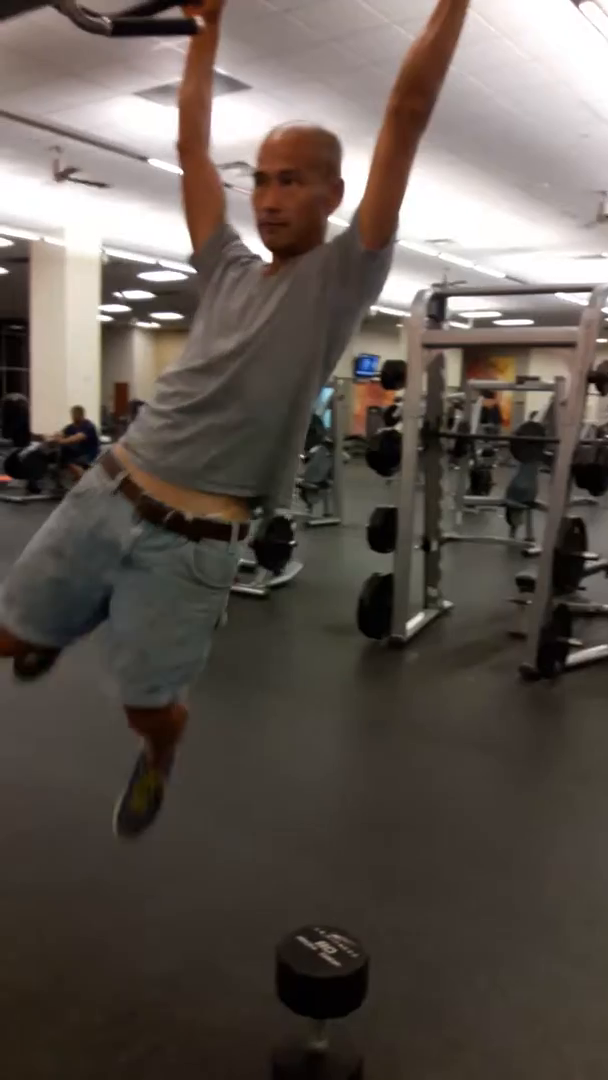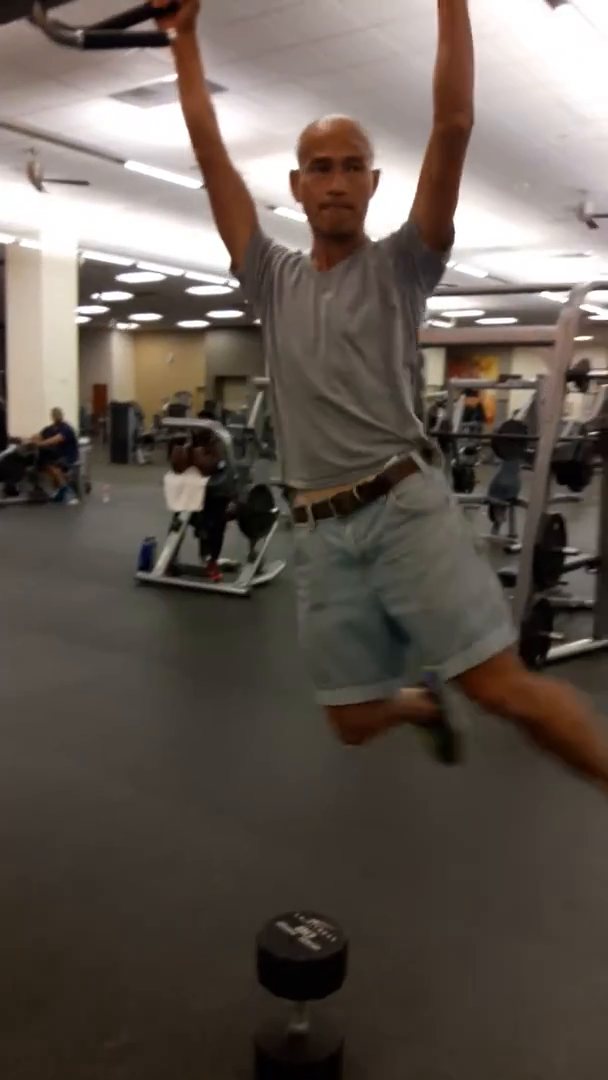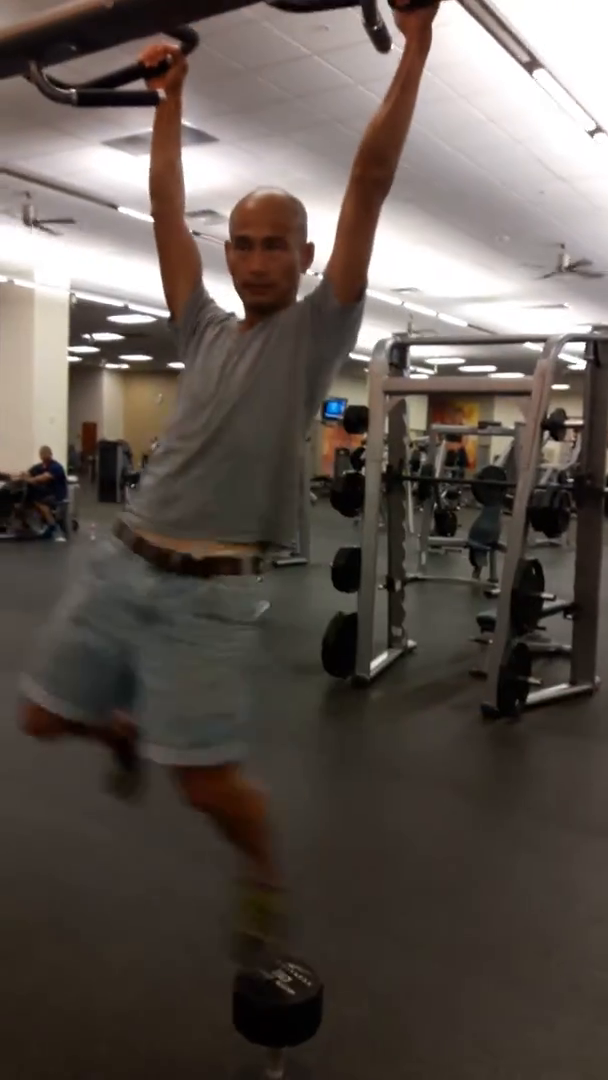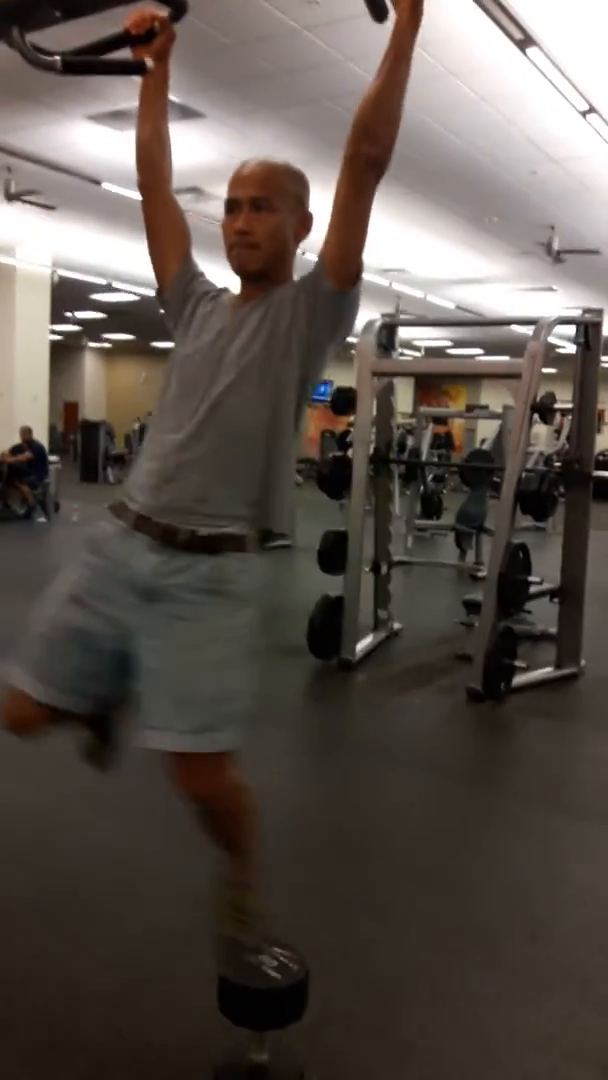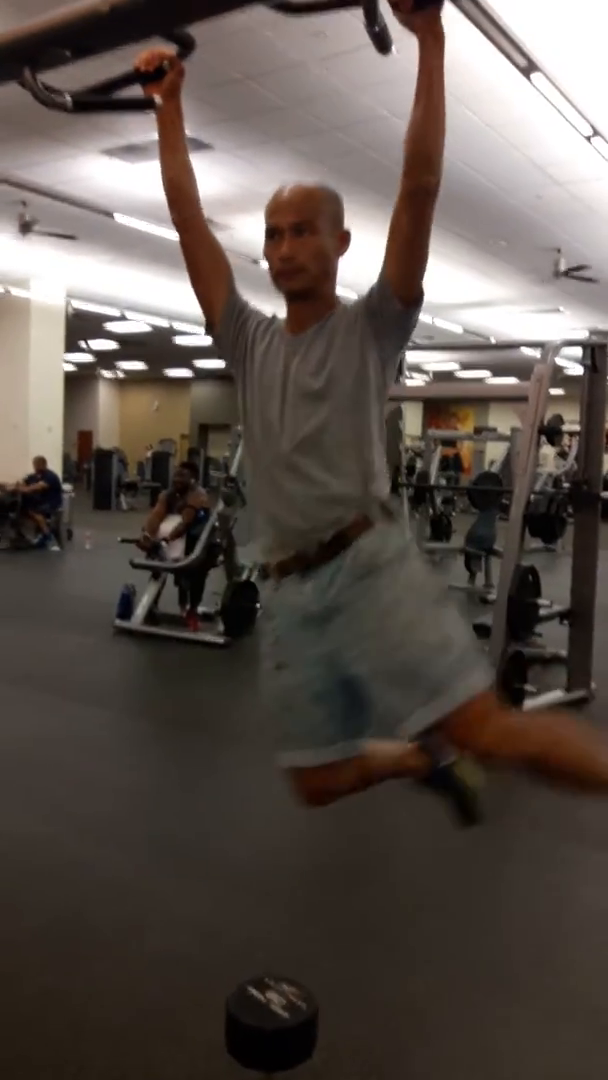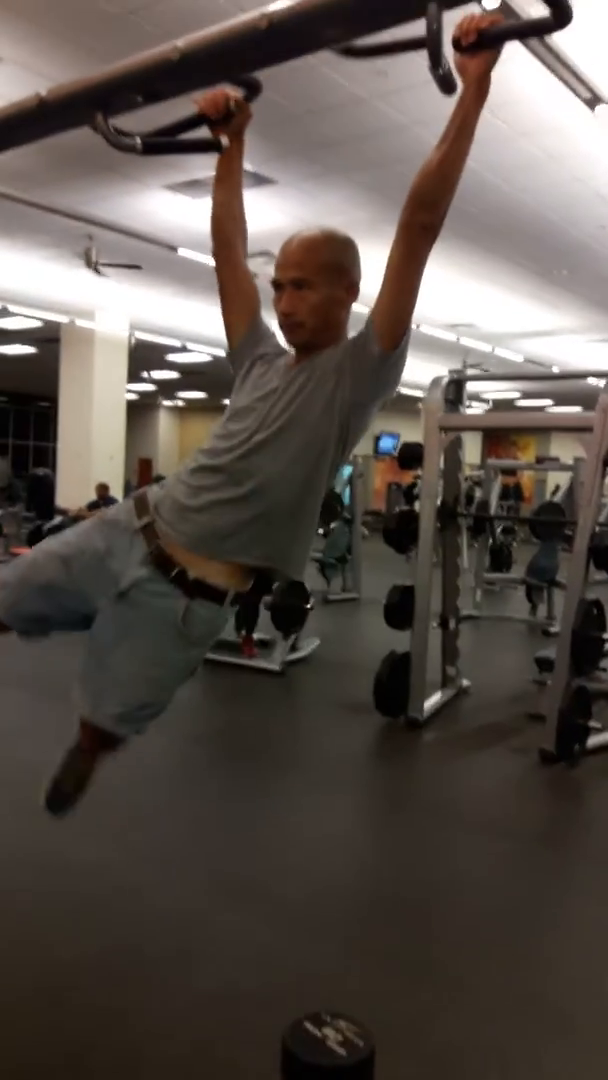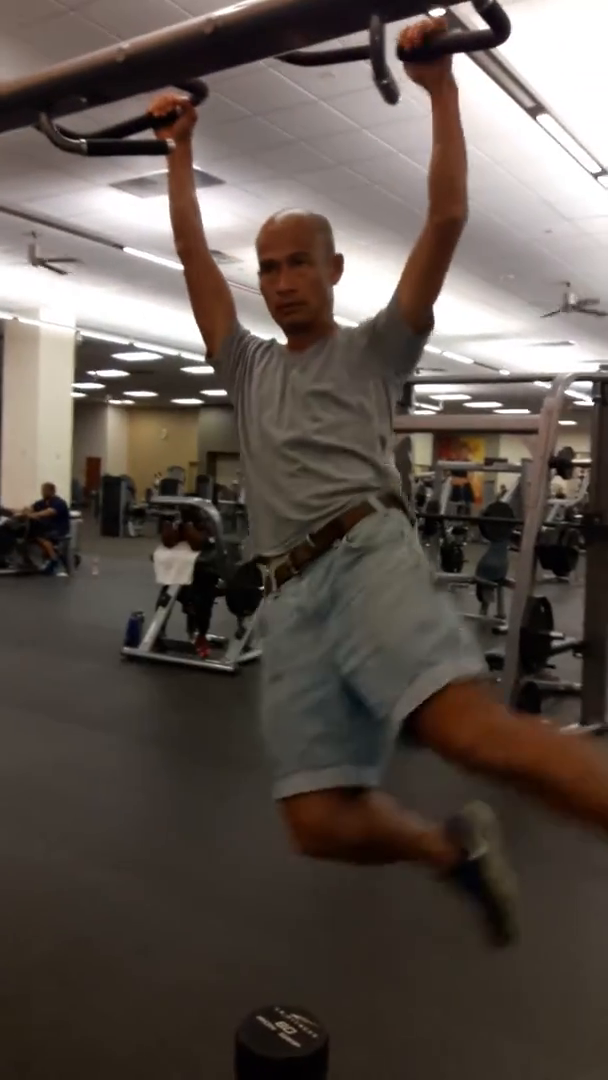
dt=0.7s
person 1, frame 1
left shoulder: (344, 275)
right shoulder: (227, 271)
left elbow: (405, 116)
right elbow: (192, 149)
left hip: (187, 541)
right hip: (105, 496)
left knee: (148, 704)
left ankle: (157, 760)
right ankle: (68, 624)
person 1, frame 2
left shoulder: (399, 265)
right shoulder: (274, 278)
left elbow: (453, 128)
right elbow: (215, 165)
left hip: (404, 508)
right hip: (324, 530)
left knee: (501, 682)
right knee: (353, 719)
right ankle: (424, 697)
person 1, frame 3
left shoulder: (317, 329)
right shoulder: (206, 331)
left elbow: (369, 186)
right elbow: (168, 214)
right wrist: (169, 102)
left hip: (210, 591)
right hip: (122, 566)
left knee: (208, 781)
right knee: (44, 718)
left ankle: (263, 877)
right ankle: (129, 729)
person 1, frame 4
left shoulder: (315, 306)
right shoulder: (199, 306)
left elbow: (365, 168)
right elbow: (155, 188)
left hip: (210, 574)
right hip: (120, 547)
left knee: (201, 768)
left ankle: (242, 869)
right ankle: (102, 699)
person 1, frame 5
left shoulder: (372, 325)
right shoulder: (248, 339)
left elbow: (421, 184)
right elbow: (188, 220)
right wrist: (169, 107)
left hip: (368, 565)
right hip: (292, 587)
left knee: (488, 733)
right knee: (317, 780)
right ankle: (424, 753)
person 1, frame 6
left shoulder: (361, 367)
right shoulder: (259, 358)
left elbow: (422, 223)
right elbow: (226, 247)
left wrist: (474, 82)
right wrist: (231, 140)
left hip: (187, 588)
right hip: (122, 532)
left knee: (106, 725)
left ankle: (85, 750)
right ankle: (84, 608)
person 1, frame 7
left shoulder: (374, 349)
right shoulder: (246, 364)
left elbow: (445, 225)
right elbow: (193, 254)
left wrist: (438, 90)
right wrist: (180, 148)
left hip: (366, 557)
right hip: (290, 595)
left knee: (474, 732)
right knee: (321, 825)
right ankle: (458, 845)
